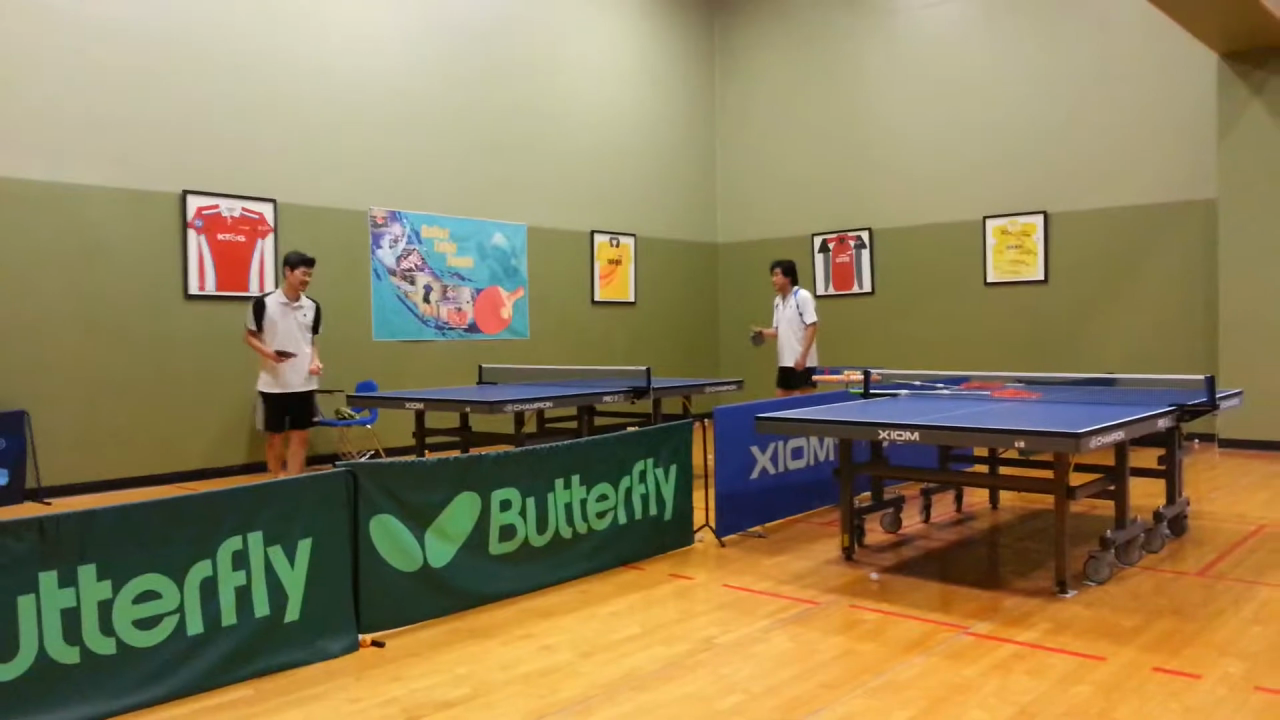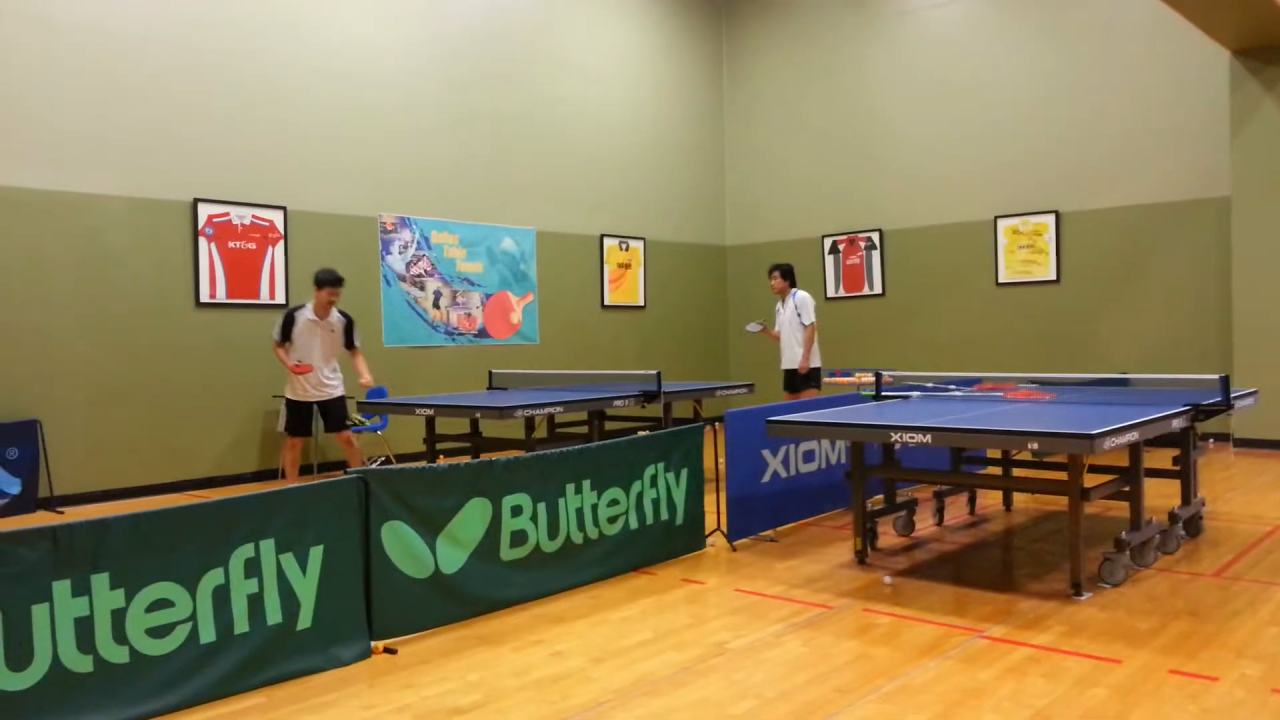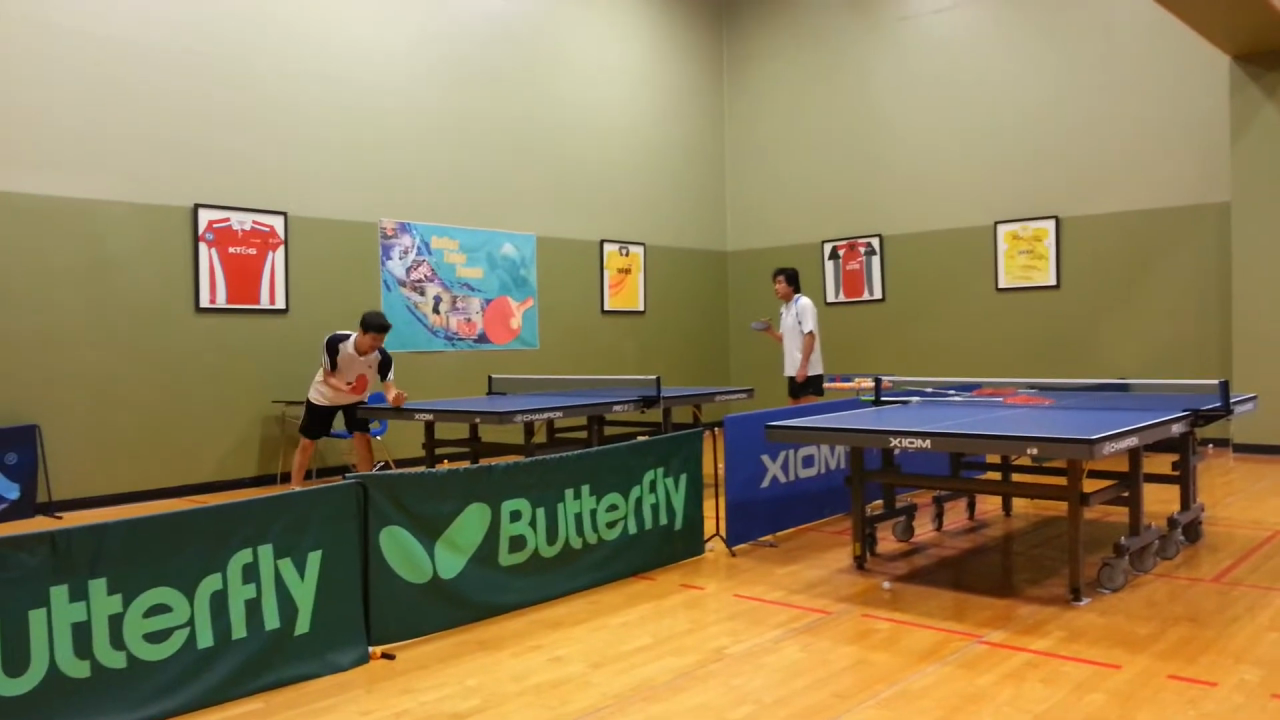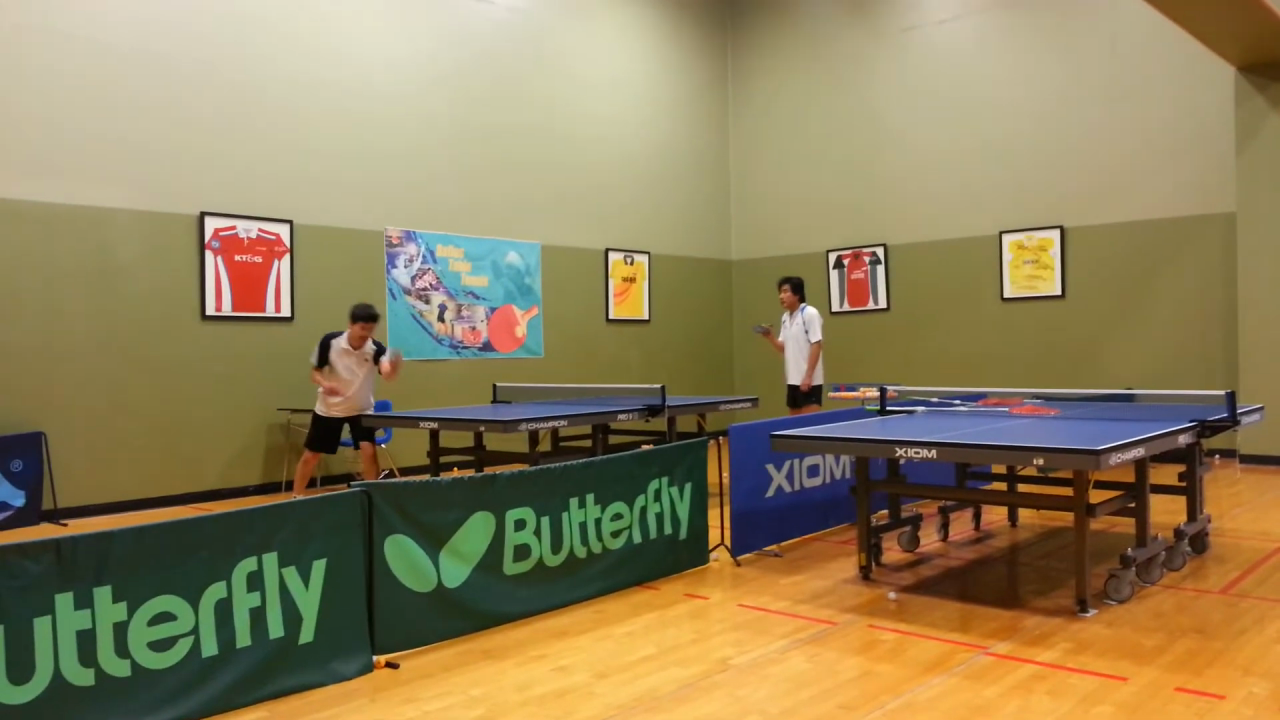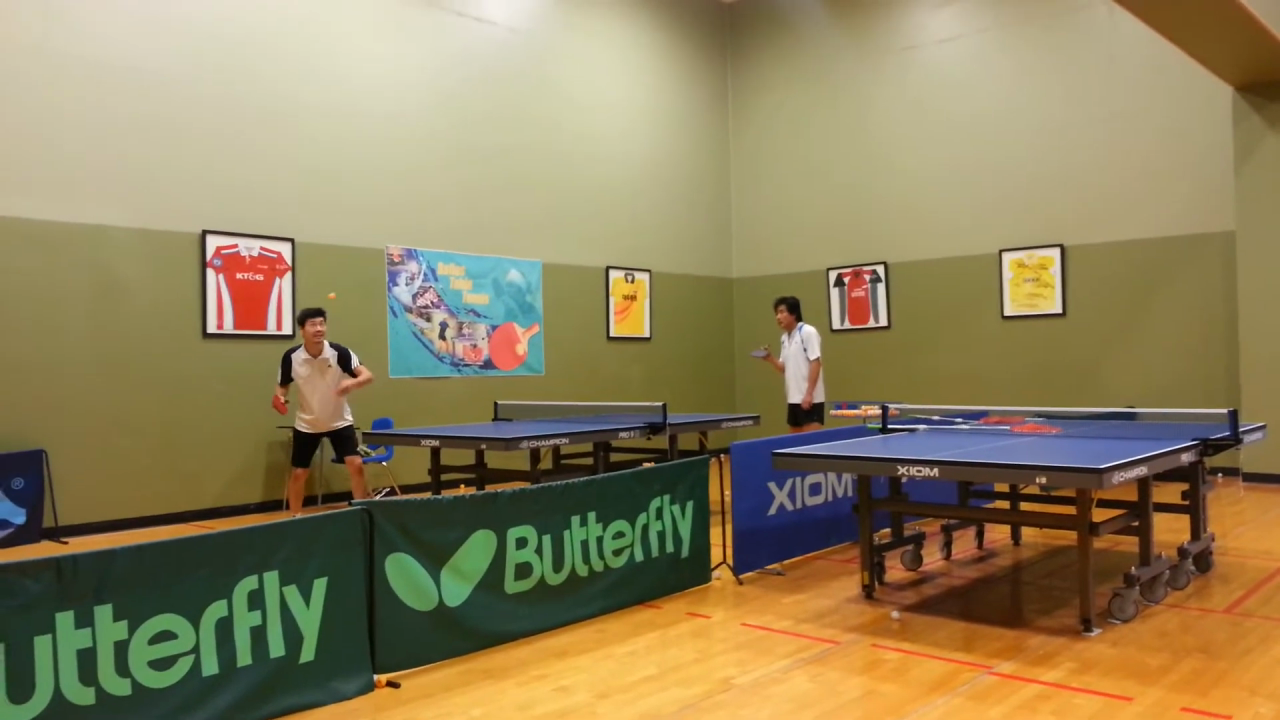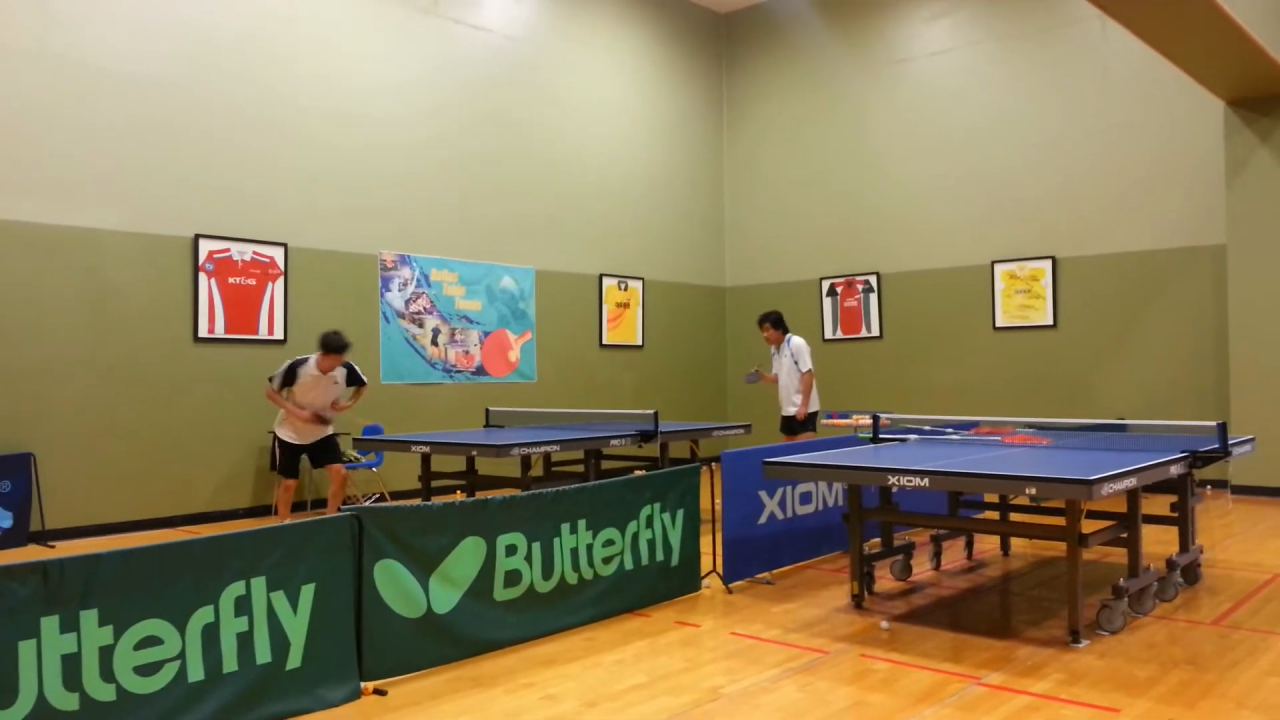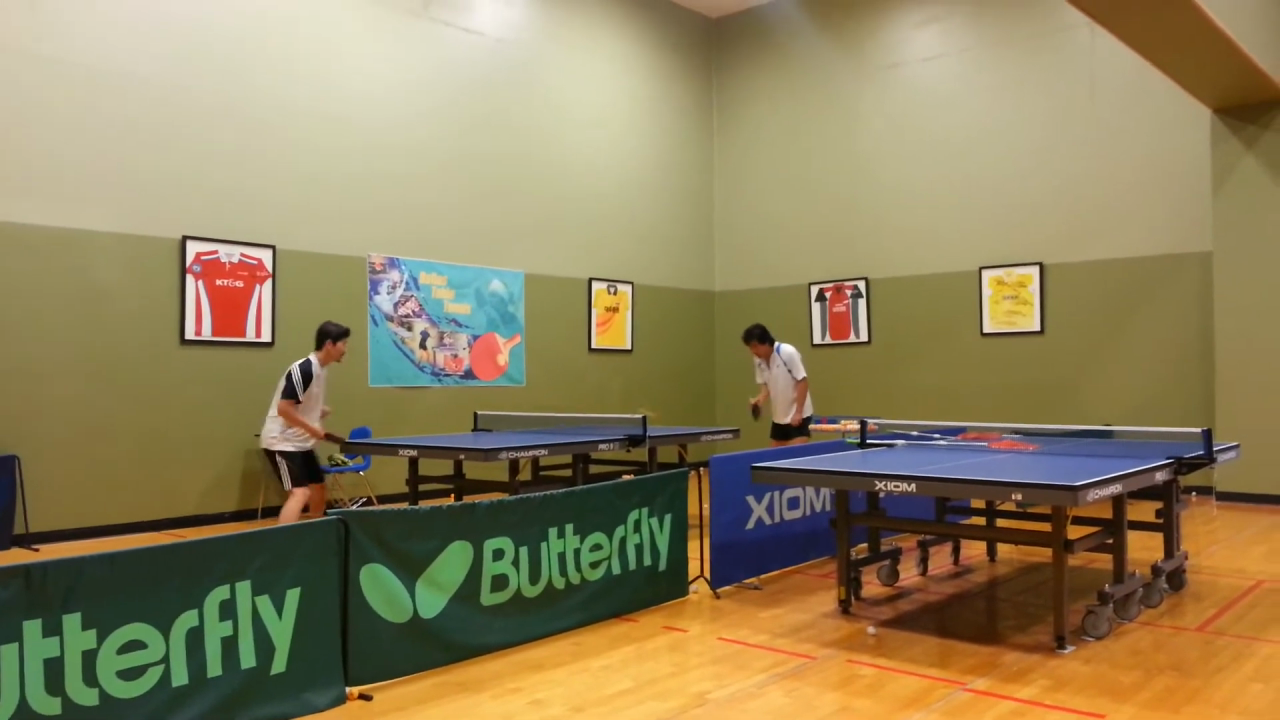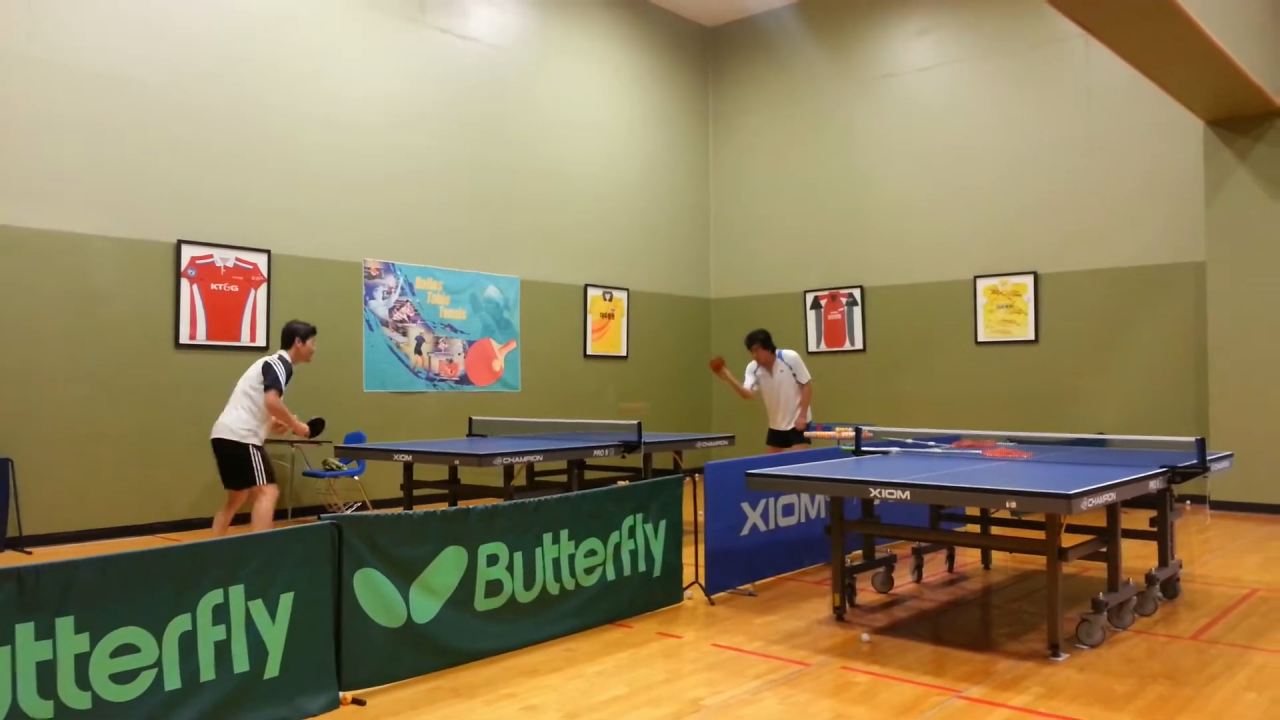
dt=0.4s
person 1, frame 1
left shoulder: (313, 307)
right shoulder: (263, 303)
right elbow: (250, 337)
left wrist: (316, 361)
right wrist: (268, 353)
left hip: (304, 383)
right hip: (273, 383)
left knee: (300, 436)
right knee: (275, 437)
person 1, frame 2
left shoulder: (344, 321)
right shoulder: (294, 316)
left elbow: (355, 352)
right elbow: (278, 346)
left wrist: (365, 376)
right wrist: (288, 363)
left hip: (331, 388)
right hip: (298, 389)
left knee: (345, 437)
right knee: (294, 442)
person 1, frame 3
left shoulder: (383, 357)
right shoulder: (335, 342)
left elbow: (389, 387)
right elbow: (328, 378)
left wrist: (395, 399)
right wrist: (347, 389)
left hip: (356, 400)
right hip: (323, 396)
left knee: (363, 440)
right knee: (307, 443)
right ankle: (295, 489)
person 1, frame 4
left shoulder: (376, 348)
right shoulder: (329, 342)
left elbow: (387, 374)
right elbow: (316, 370)
left wrist: (393, 369)
right wrist: (324, 385)
left hip: (361, 409)
right hip: (329, 407)
left knee: (369, 451)
right knee: (311, 456)
right ankle: (296, 498)
person 1, frame 5
left shoulder: (339, 353)
right shoulder: (291, 357)
left elbow: (367, 376)
right elbow: (283, 385)
left wrist: (352, 383)
right wrist: (281, 397)
left hip: (339, 421)
right hip: (306, 424)
left knee: (355, 464)
right knee: (299, 473)
right ankle: (295, 517)
person 1, frame 6
left shoulder: (347, 370)
right shoulder: (296, 367)
left elbow: (362, 385)
right elbow: (271, 392)
left wrist: (348, 403)
right wrist: (296, 412)
left hip: (322, 433)
right hip: (290, 432)
left knee: (339, 474)
right knee: (289, 483)
right ankle: (283, 523)
person 1, frame 7
left shoulder: (312, 368)
right shoulder: (303, 370)
right elbow: (284, 408)
left wrist: (319, 412)
right wrist: (312, 430)
left hip: (298, 443)
right hip: (281, 441)
left knee: (318, 489)
right knee: (301, 493)
person 1, frame 8
left shoulder: (268, 363)
right shoulder: (280, 364)
right elbow: (272, 401)
left wrist: (271, 423)
right wrist: (297, 425)
left hip: (223, 433)
right hip: (239, 437)
left knee: (237, 495)
right knee: (268, 492)
